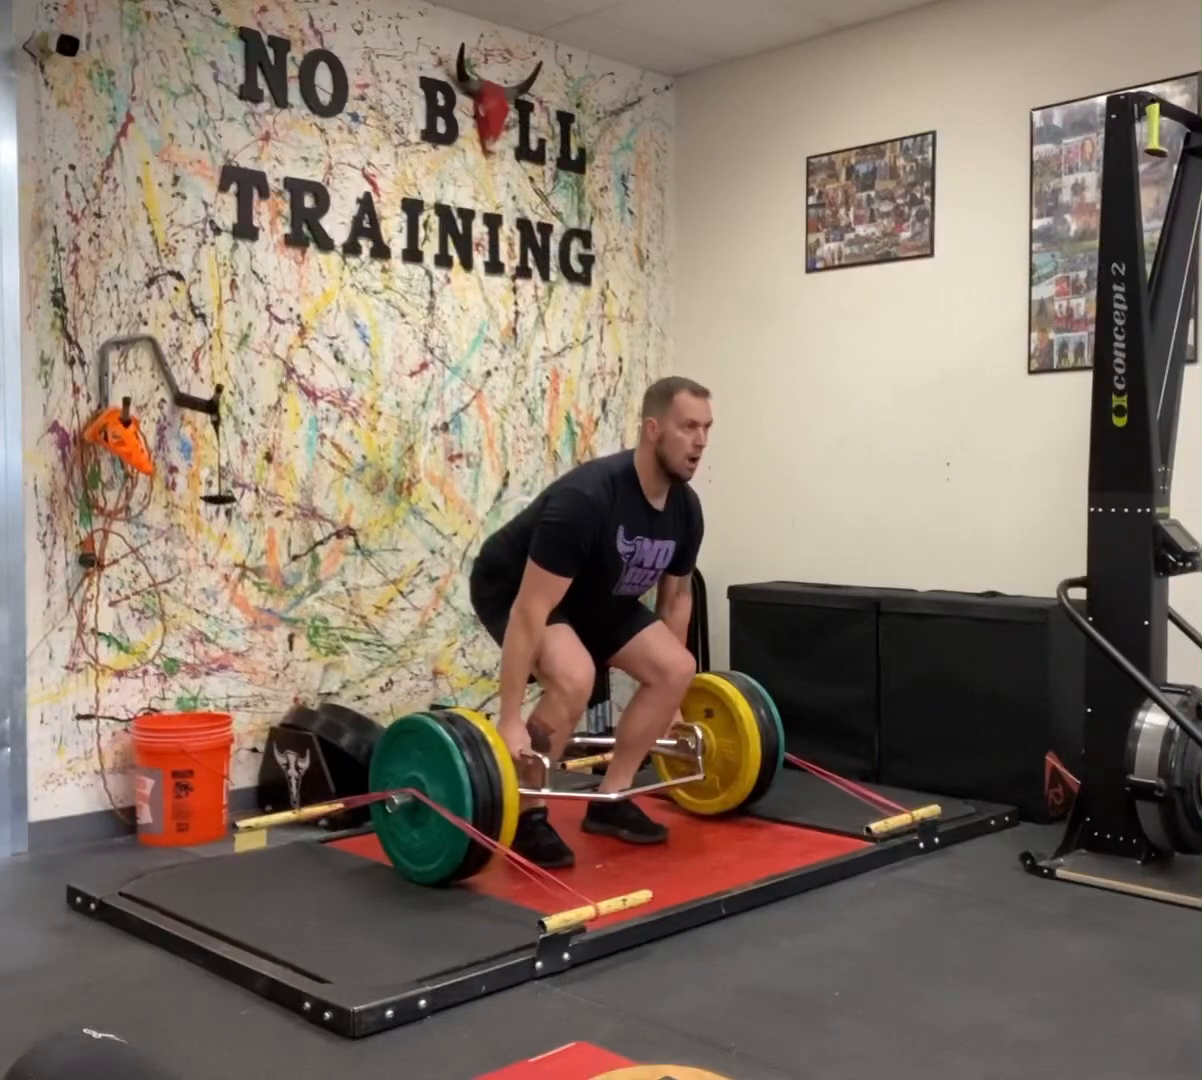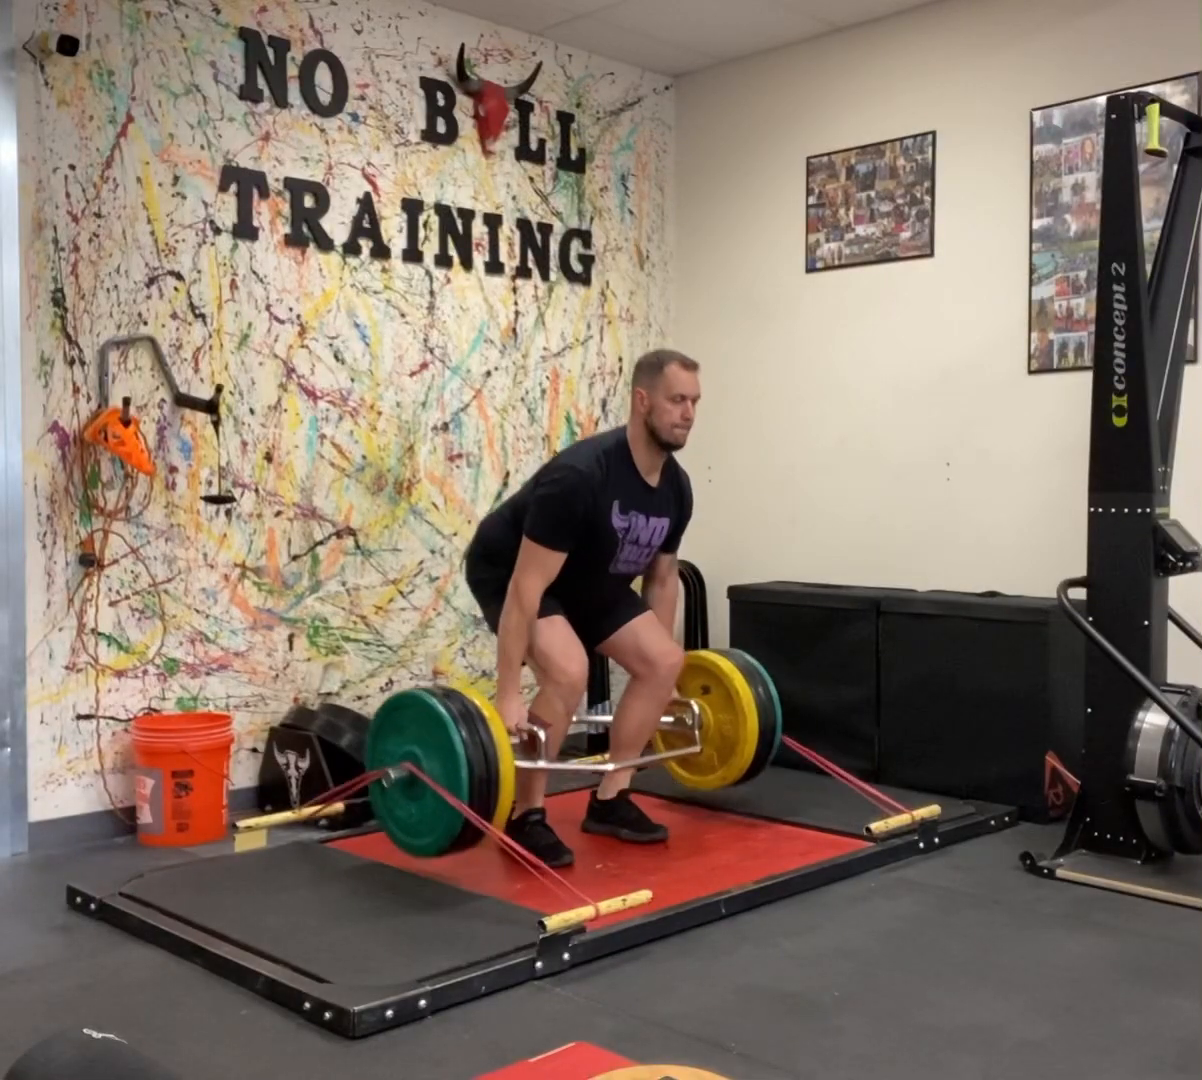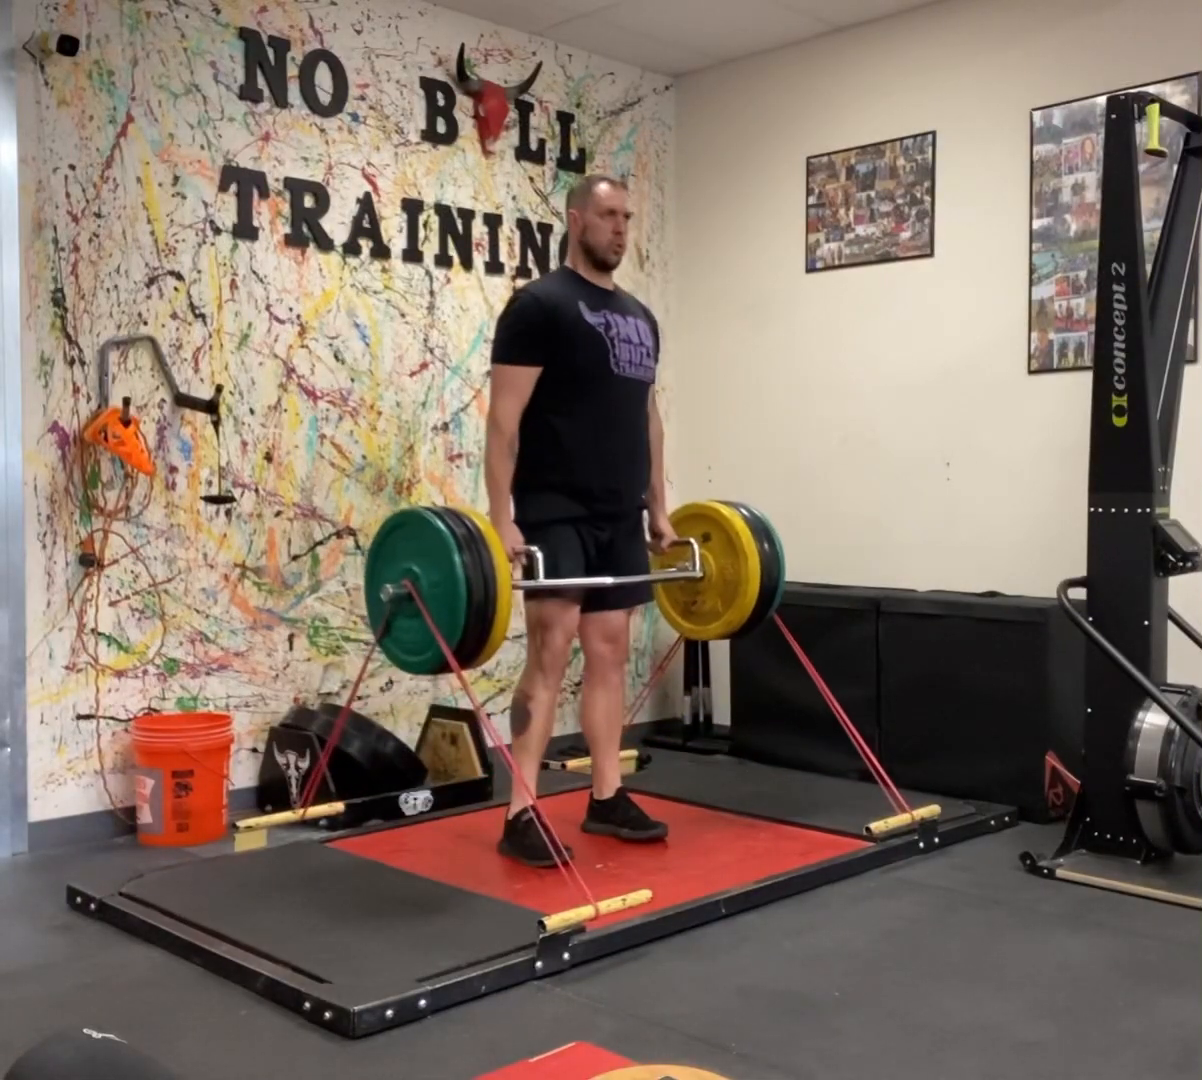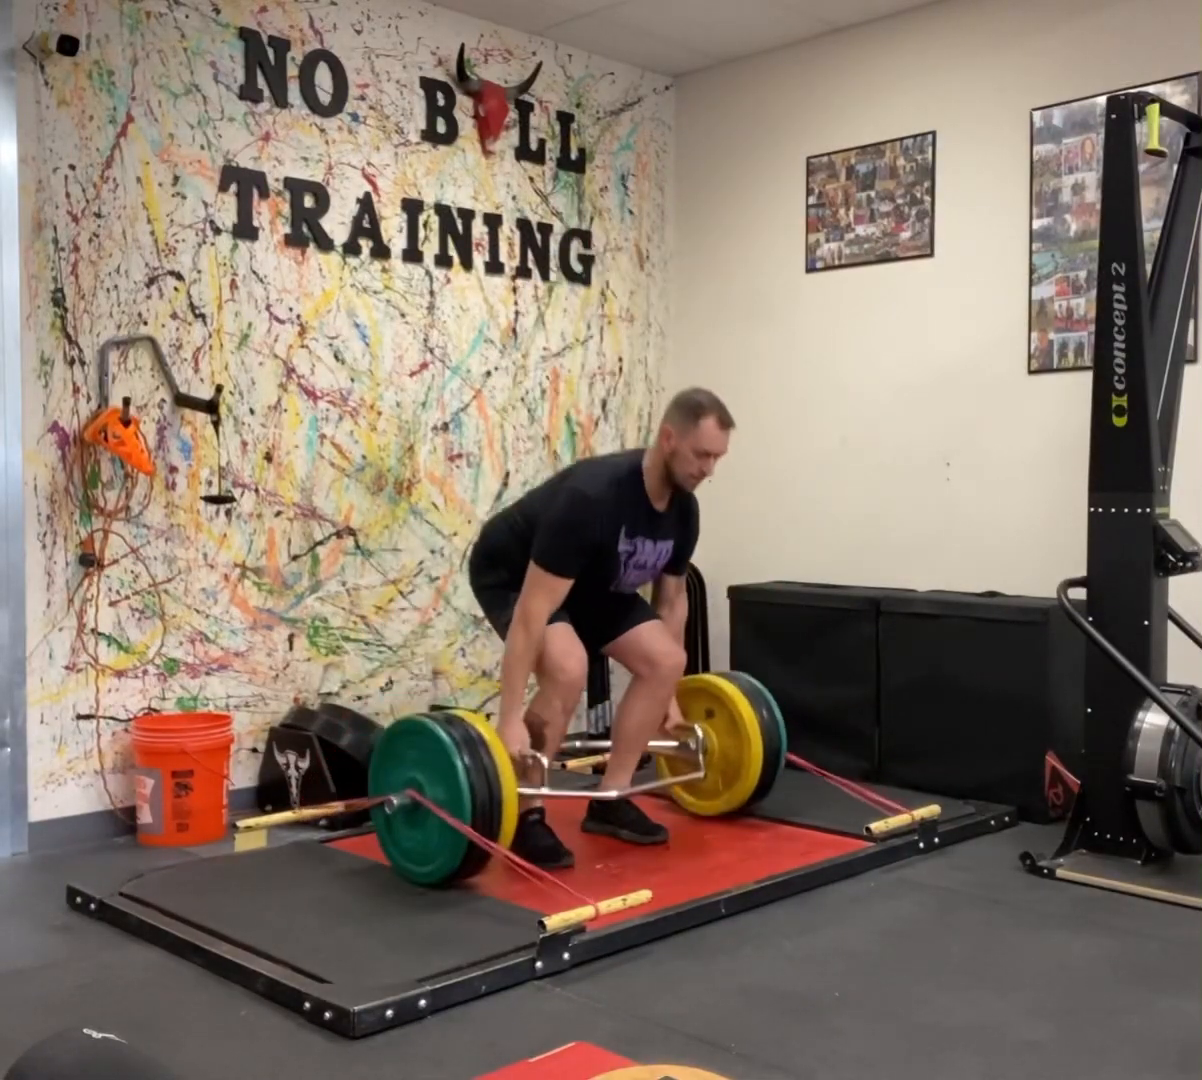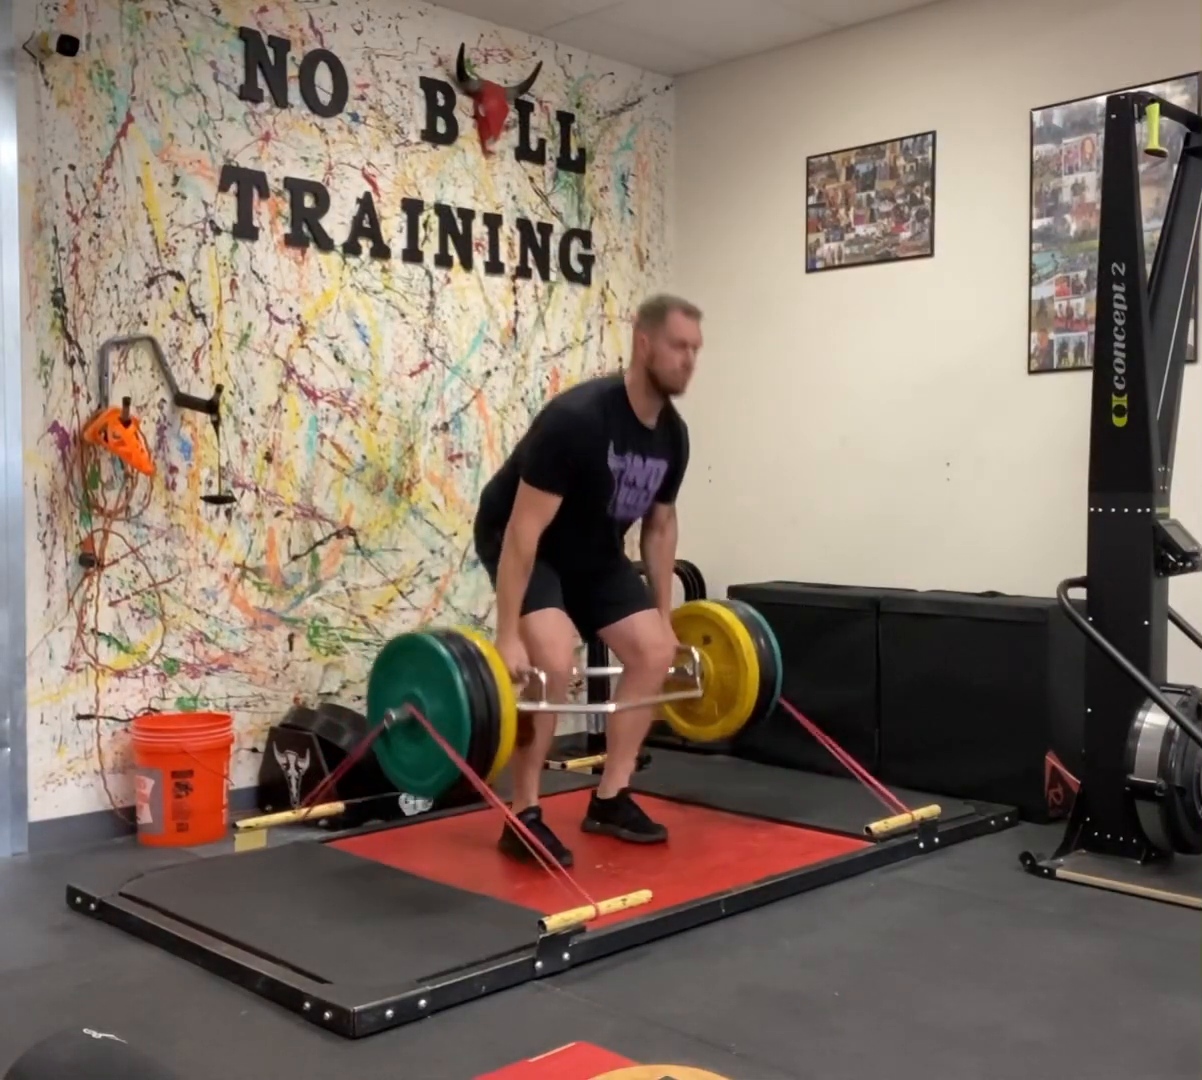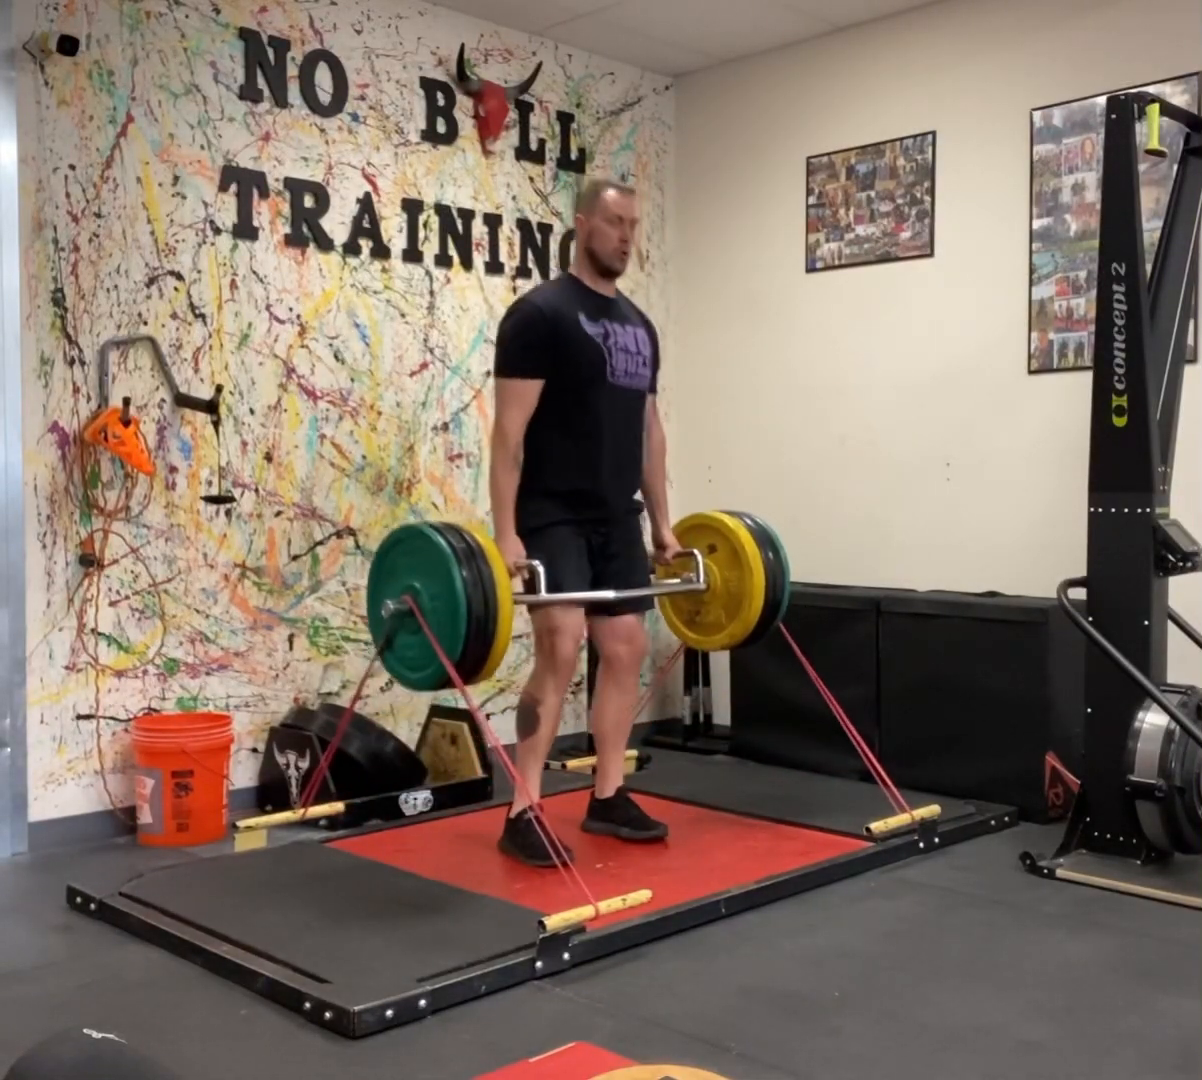
dt=0.7s
person 1, frame 1
left shoulder: (685, 509)
right shoulder: (586, 500)
left elbow: (675, 597)
right elbow: (530, 612)
left wrist: (673, 705)
right wrist: (509, 722)
right hip: (510, 588)
left knee: (675, 669)
right knee: (573, 679)
left ankle: (610, 800)
right ankle: (526, 817)
person 1, frame 2
left shoulder: (675, 488)
right shoulder: (579, 476)
left elbow: (661, 577)
right elbow: (527, 589)
left wrist: (664, 647)
right wrist: (508, 700)
right hip: (506, 571)
left knee: (665, 664)
right knee: (568, 671)
left ankle: (609, 801)
right ankle: (525, 819)
person 1, frame 3
left shoulder: (639, 315)
right shoulder: (540, 304)
right elbow: (504, 416)
left wrist: (657, 507)
right wrist: (502, 519)
left hip: (619, 514)
right hip: (554, 513)
left knee: (609, 655)
right knee: (551, 654)
left ankle: (606, 798)
right ankle: (521, 814)
person 1, frame 4
left shoulder: (683, 511)
right shoulder: (591, 498)
left elbow: (672, 599)
right elbow: (533, 612)
left wrist: (671, 700)
right wrist: (509, 719)
right hip: (509, 574)
left knee: (665, 661)
right knee: (569, 670)
left ankle: (609, 801)
right ankle: (525, 816)
person 1, frame 5
left shoulder: (672, 434)
right shoulder: (577, 419)
left elbow: (660, 527)
right elbow: (524, 530)
left wrist: (665, 619)
right wrist: (508, 638)
left hip: (594, 549)
right hip: (520, 537)
left knee: (655, 651)
right knee: (555, 664)
left ankle: (610, 798)
right ankle: (522, 816)
person 1, frame 6
left shoulder: (637, 323)
right shoulder: (541, 312)
left elbow: (648, 426)
right elbow: (509, 424)
left wrist: (661, 521)
right wrist: (506, 533)
left hip: (616, 518)
right hip: (551, 516)
left knee: (624, 650)
right knee: (560, 652)
left ankle: (607, 799)
right ankle: (522, 815)
